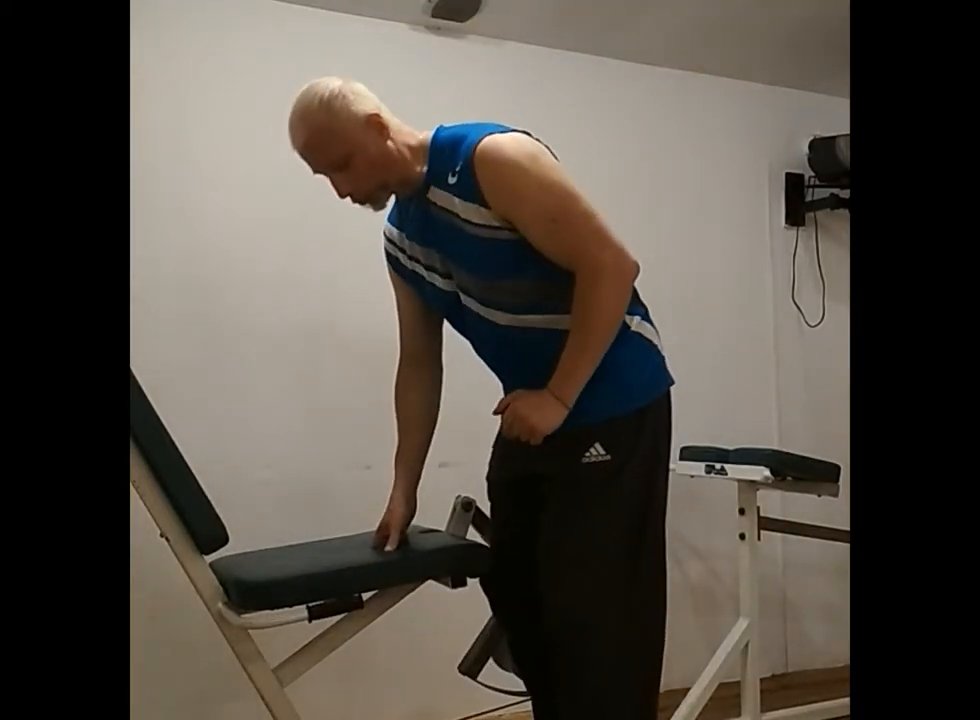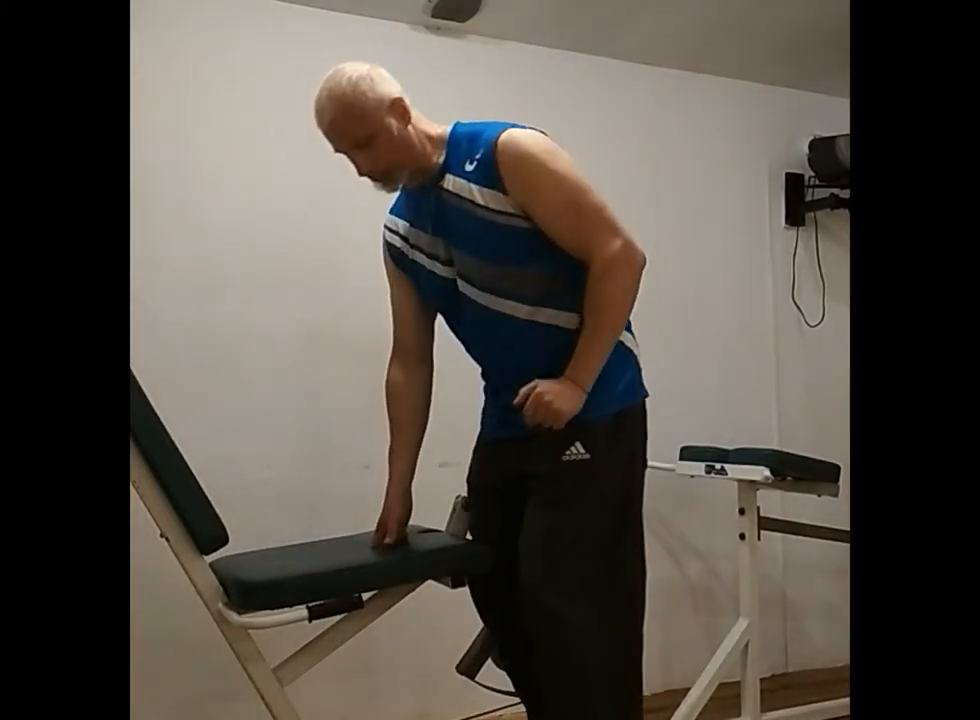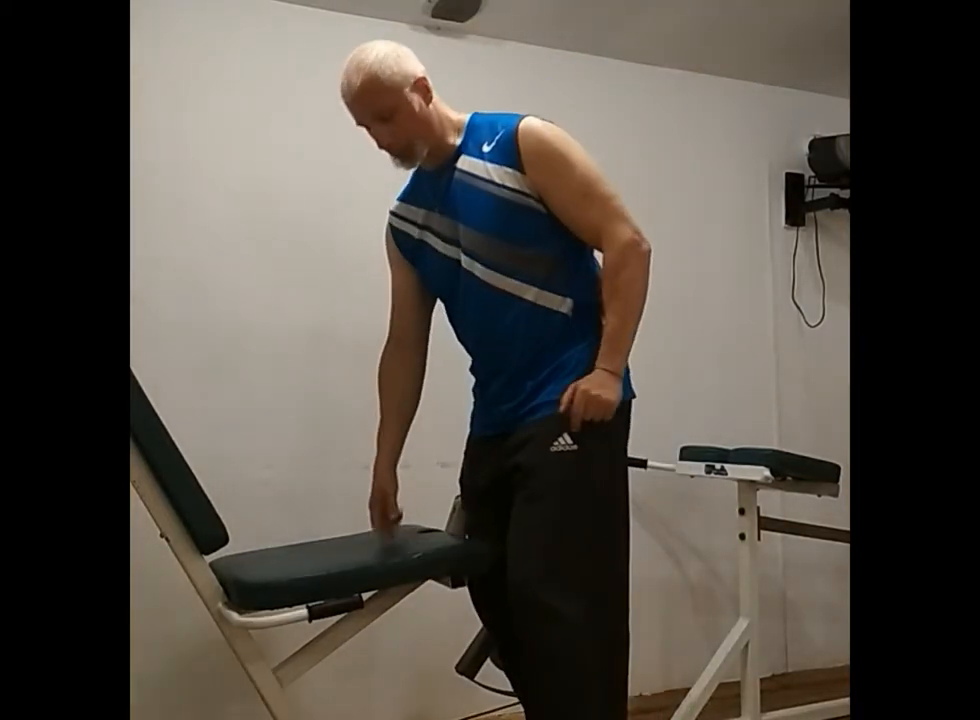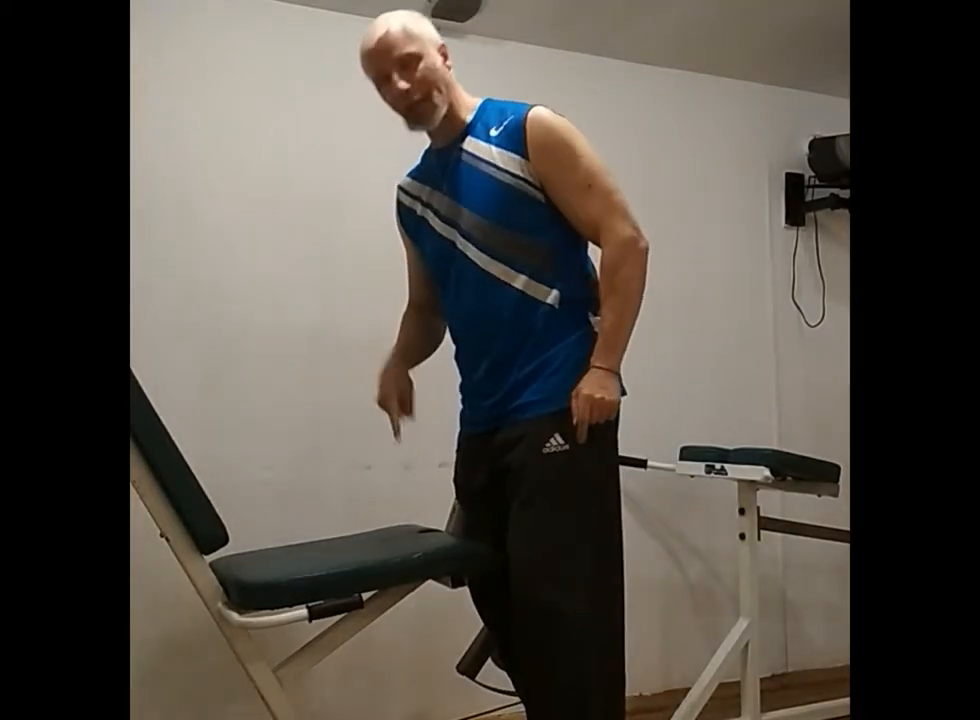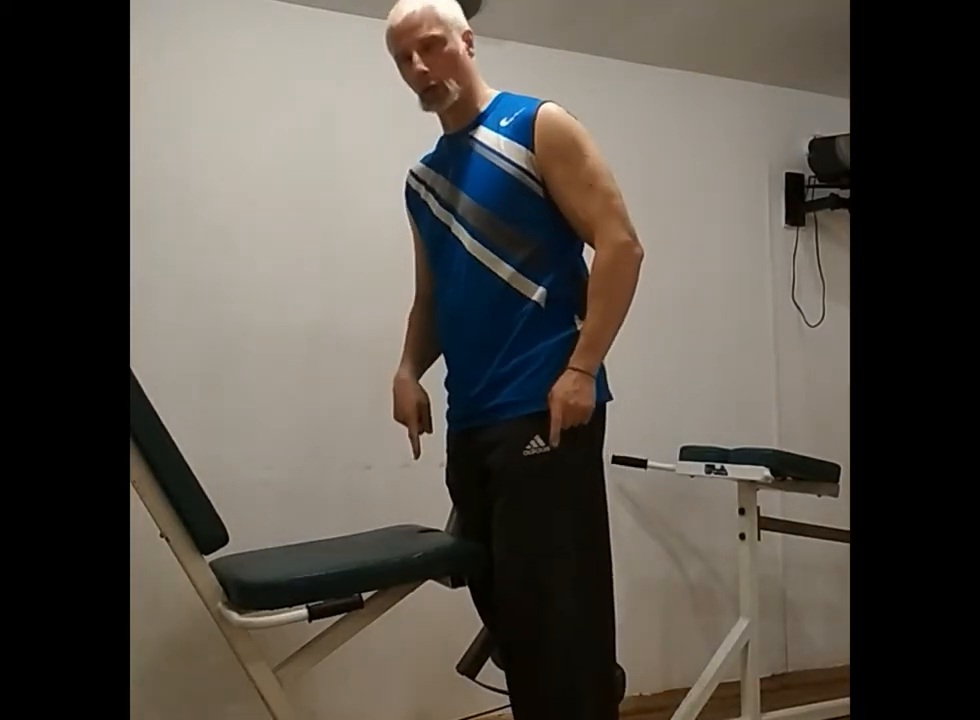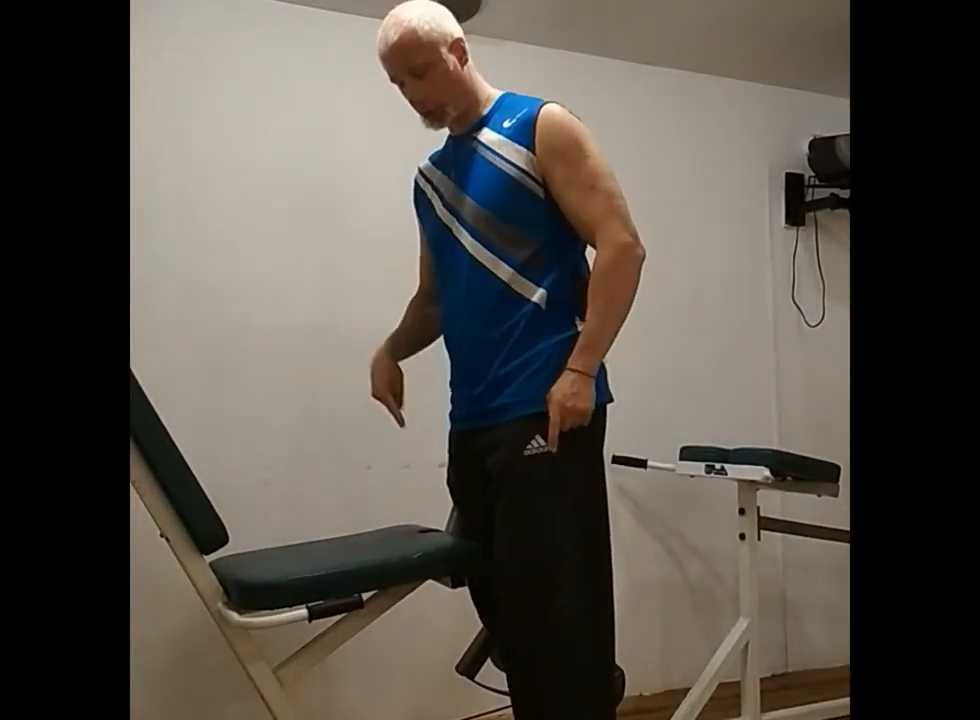
dt=0.3s
person 1, frame 1
left shoulder: (494, 159)
right shoulder: (399, 238)
left elbow: (610, 264)
right elbow: (419, 365)
left wrist: (559, 396)
right wrist: (403, 491)
left hip: (612, 406)
right hip: (528, 415)
left knee: (592, 607)
right knee: (514, 591)
person 1, frame 2
left shoulder: (509, 153)
right shoulder: (400, 231)
left elbow: (619, 255)
right elbow: (410, 361)
left wrist: (575, 384)
right wrist: (399, 486)
left hip: (592, 413)
right hip: (506, 424)
left knee: (571, 605)
right knee: (500, 595)
person 1, frame 3
left shoulder: (524, 143)
right shoulder: (405, 219)
left elbow: (626, 243)
right elbow: (406, 343)
left wrist: (607, 368)
right wrist: (385, 459)
left hip: (572, 409)
right hip: (492, 422)
left knee: (559, 602)
right knee: (497, 595)
person 1, frame 4
left shoulder: (531, 131)
right shoulder: (413, 194)
left elbow: (625, 240)
left wrist: (604, 366)
right wrist: (397, 365)
left hip: (561, 409)
right hip: (481, 421)
left knee: (559, 601)
right knee: (498, 596)
person 1, frame 5
left shoulder: (539, 127)
right shoulder: (422, 178)
left elbow: (619, 244)
left wrist: (581, 368)
right wrist: (408, 368)
left hip: (544, 409)
right hip: (470, 419)
left knee: (553, 604)
right knee: (501, 600)
person 1, frame 6
left shoulder: (543, 127)
right shoulder: (430, 176)
left elbow: (621, 246)
left wrist: (580, 370)
right wrist: (391, 351)
left hip: (544, 410)
right hip: (473, 419)
left knee: (554, 604)
right knee: (500, 599)
